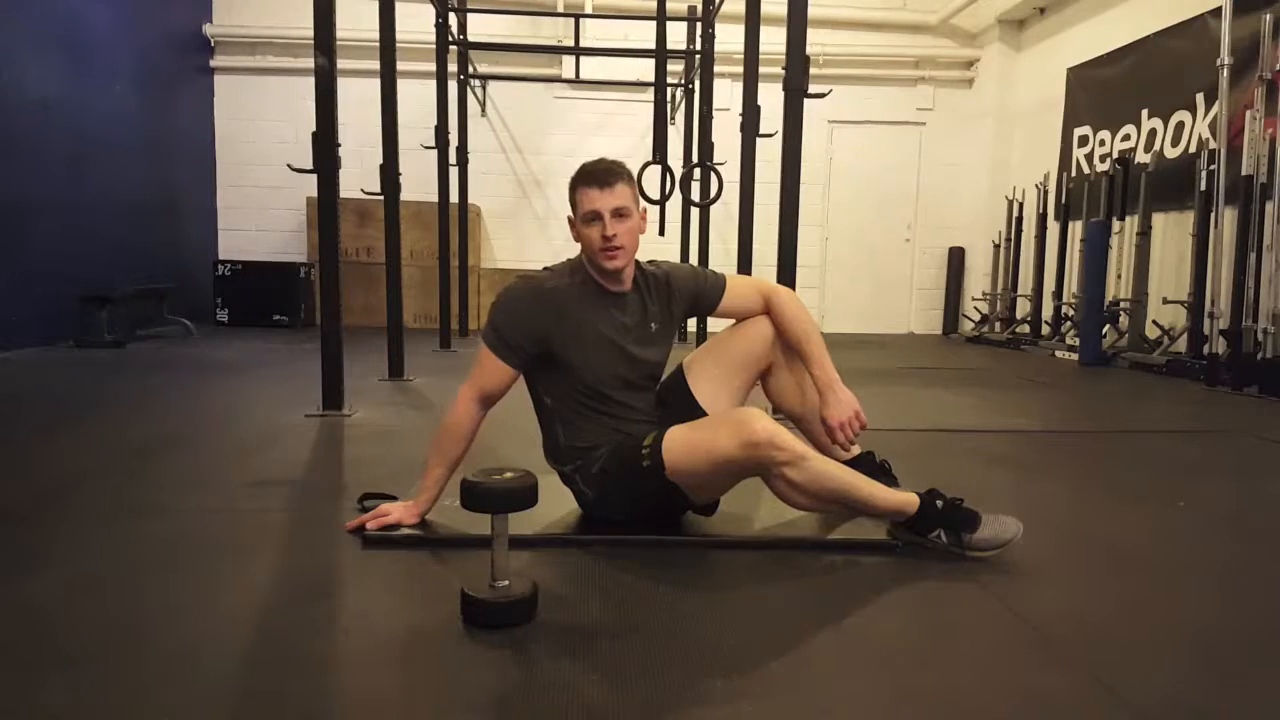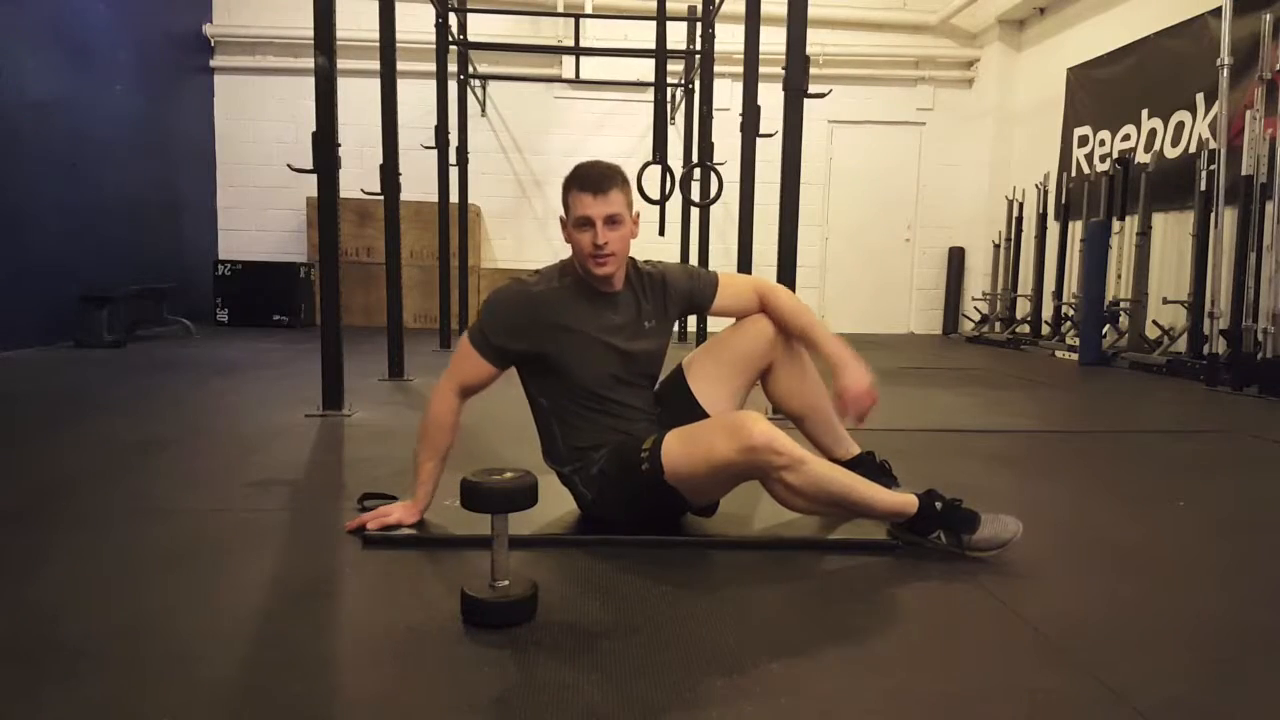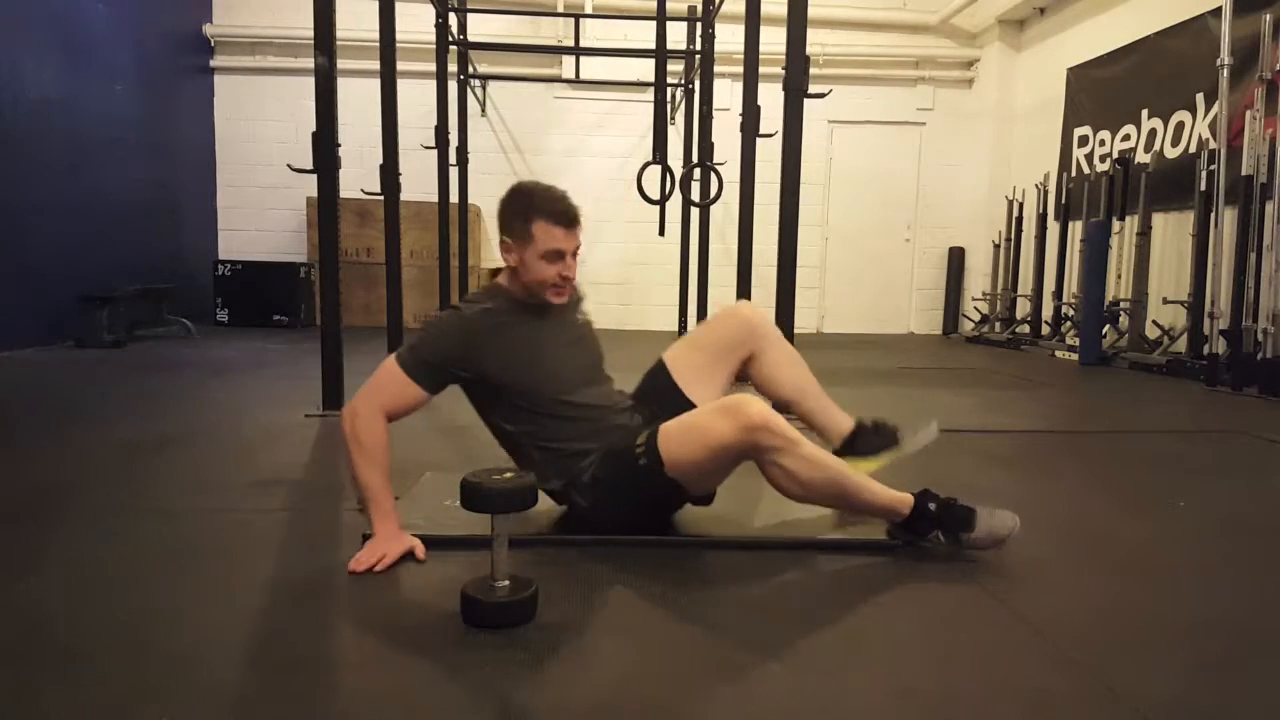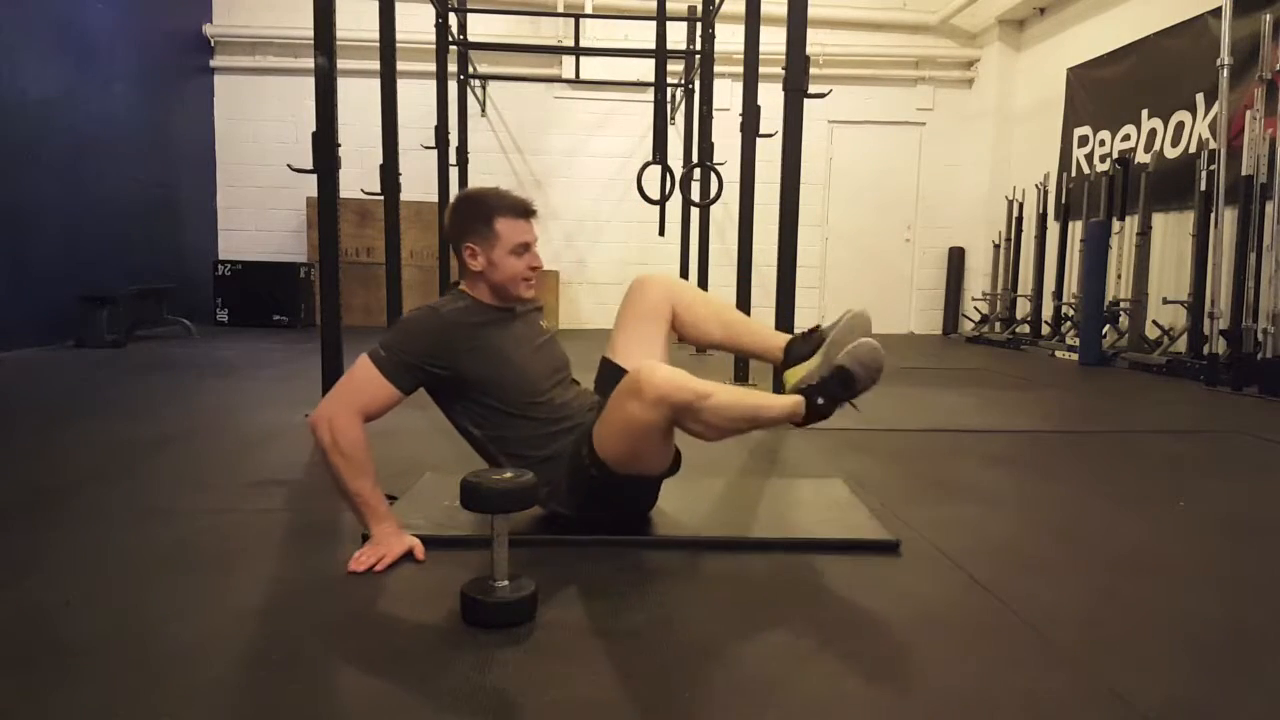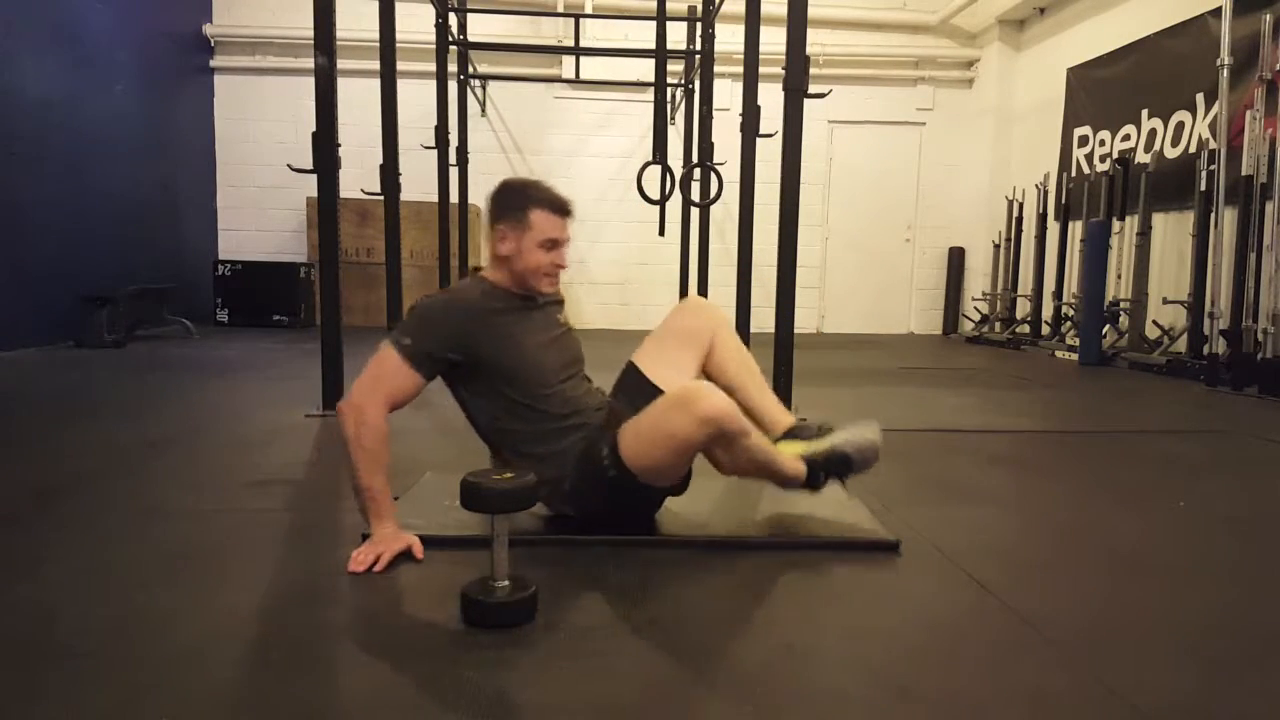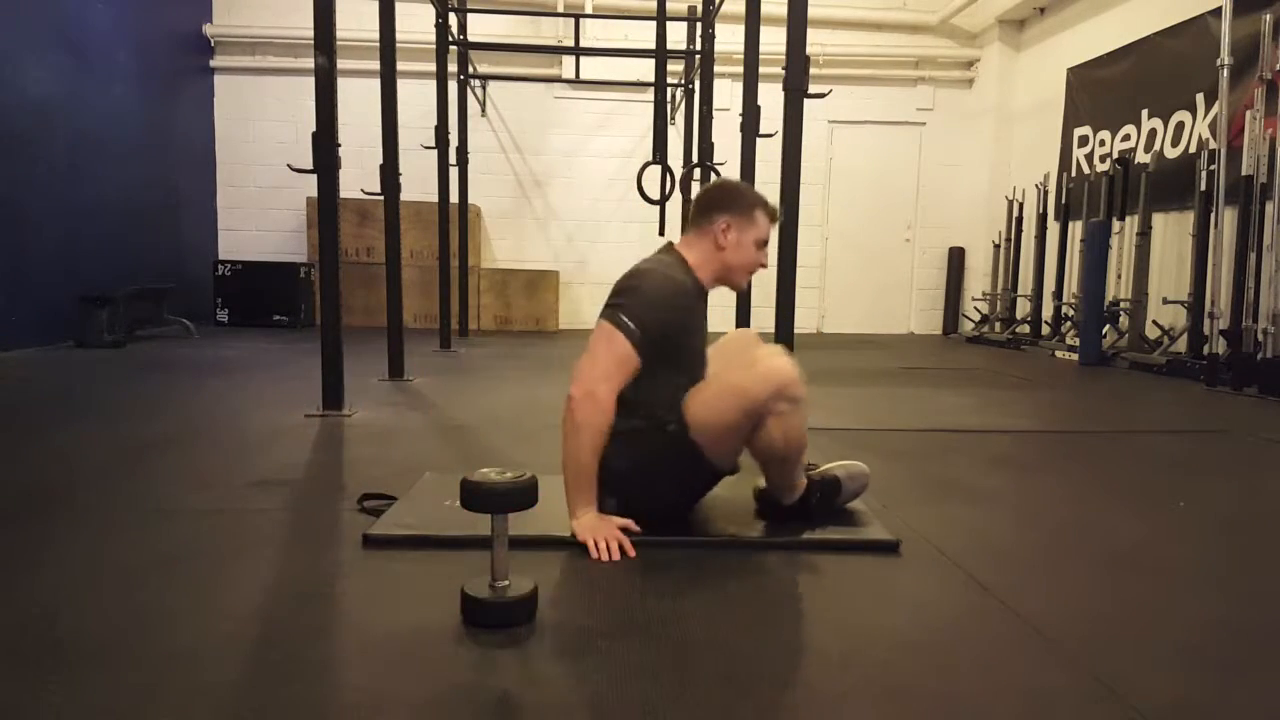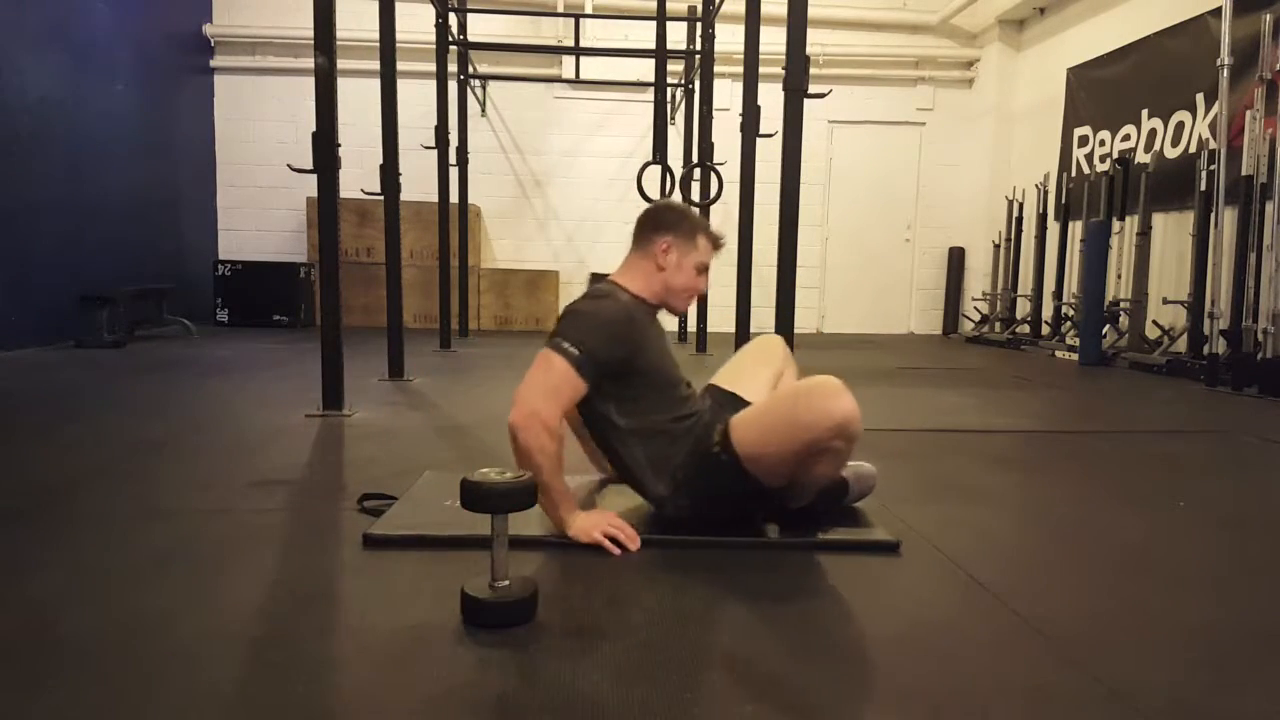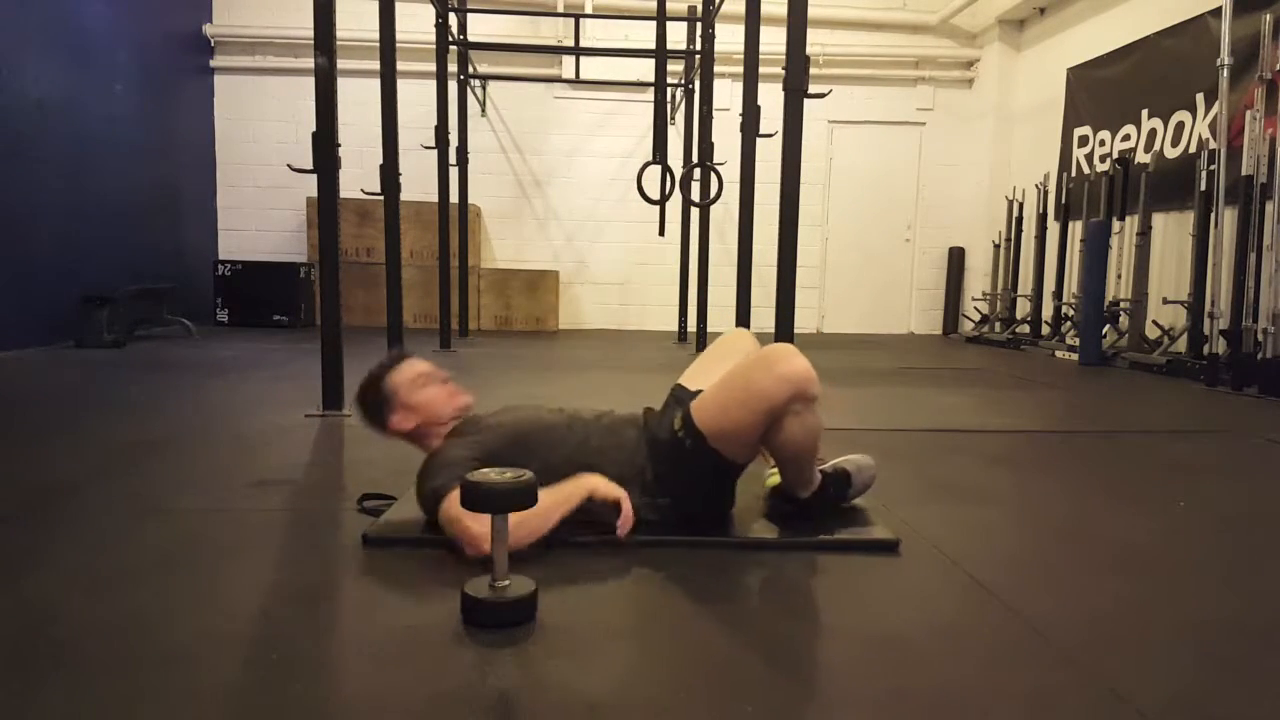
dt=0.5s
person 1, frame 1
left shoulder: (667, 284)
right shoulder: (535, 302)
left elbow: (776, 298)
right elbow: (475, 399)
left wrist: (832, 388)
right wrist: (421, 503)
left hip: (658, 436)
right hip: (610, 481)
left knee: (768, 334)
right knee: (754, 433)
left ankle: (860, 468)
right ankle: (922, 516)
person 1, frame 2
left shoulder: (660, 283)
right shoulder: (526, 304)
left elbow: (766, 293)
right elbow: (452, 390)
left wrist: (840, 359)
right wrist: (417, 501)
left hip: (659, 434)
right hip: (611, 483)
left knee: (769, 332)
right knee: (753, 438)
left ankle: (862, 470)
right ankle: (921, 517)
person 1, frame 3
left shoulder: (560, 294)
right shoulder: (467, 330)
right elbow: (363, 412)
right wrist: (386, 526)
left hip: (637, 426)
right hip: (608, 485)
left knee: (742, 322)
right knee: (750, 418)
left ankle: (854, 444)
right ankle: (914, 515)
person 1, frame 4
left shoulder: (518, 305)
right shoulder: (438, 330)
right elbow: (333, 417)
right wrist: (384, 527)
left hip: (604, 430)
right hip: (587, 483)
left knee: (655, 290)
right knee: (653, 382)
left ankle: (796, 357)
right ankle: (806, 403)
person 1, frame 5
left shoulder: (541, 296)
right shoulder: (454, 314)
right elbow: (363, 404)
right wrist: (385, 524)
left hip: (611, 430)
right hip: (585, 485)
left knee: (699, 315)
right knee: (702, 401)
left ankle: (788, 436)
right ankle: (798, 470)
person 1, frame 6
left shoulder: (678, 280)
right shoulder: (661, 289)
right elbow: (587, 393)
right wrist: (584, 513)
left hip: (658, 448)
right hip: (648, 476)
left knee: (745, 343)
right knee: (772, 369)
left ankle: (788, 470)
right ankle: (792, 497)
person 1, frame 7
left shoulder: (624, 310)
right shoulder: (606, 318)
right elbow: (529, 417)
left wrist: (610, 464)
right wrist: (571, 518)
right hip: (698, 487)
left knee: (771, 348)
right knee: (831, 403)
left ankle: (797, 473)
right ankle: (795, 499)
person 1, frame 8
left shoulder: (472, 432)
right shoulder: (448, 469)
right elbow: (483, 537)
right wrist: (584, 484)
left hip: (648, 437)
right hip: (666, 483)
left knee: (740, 341)
right knee: (787, 369)
left ankle: (798, 477)
right ankle: (804, 492)
